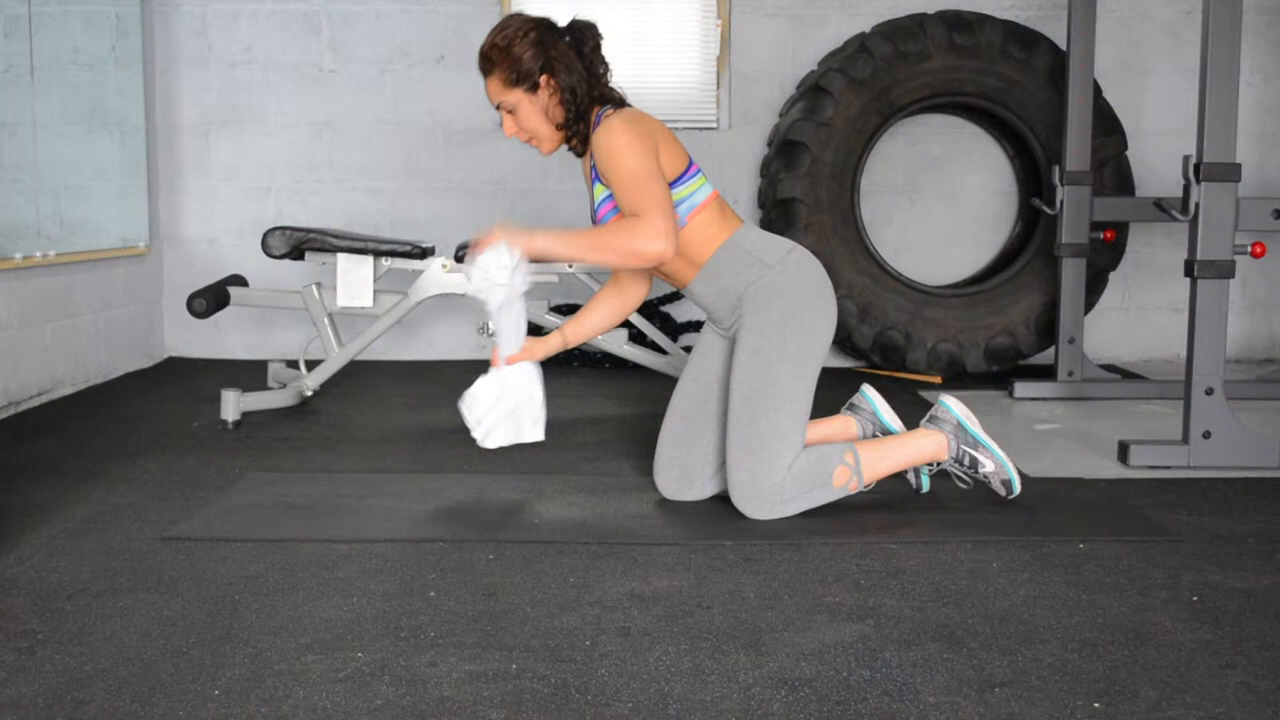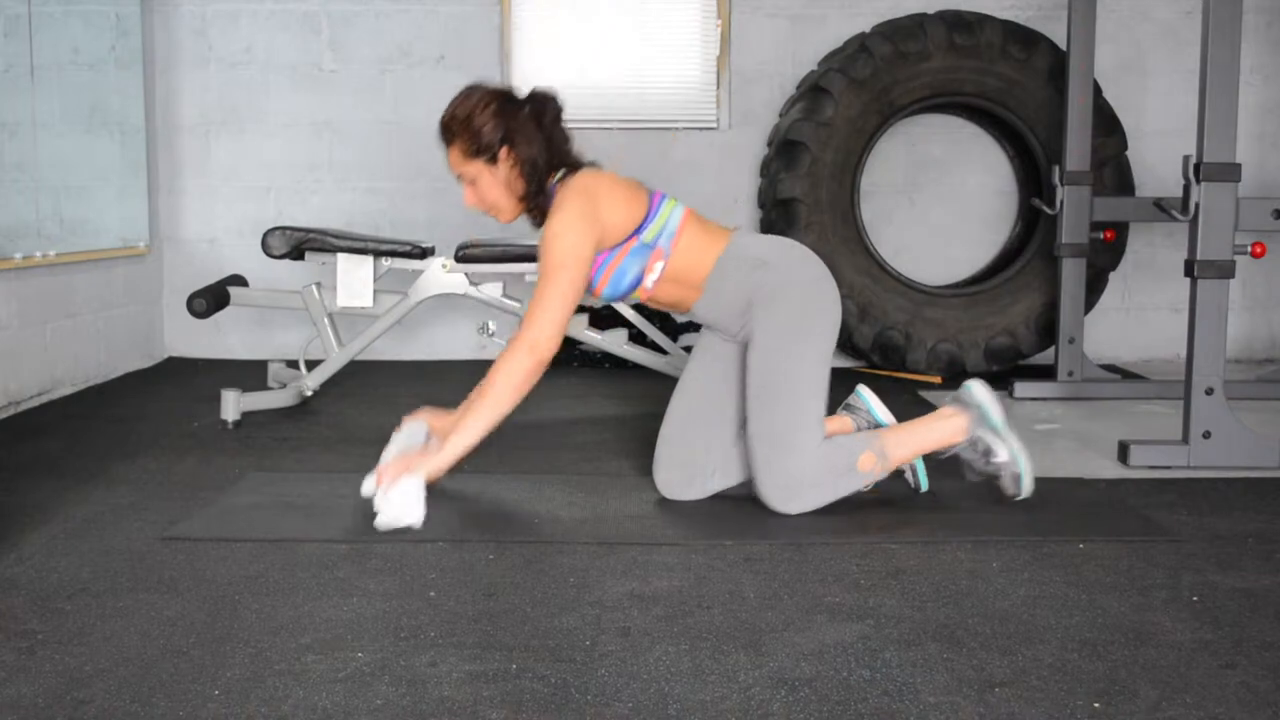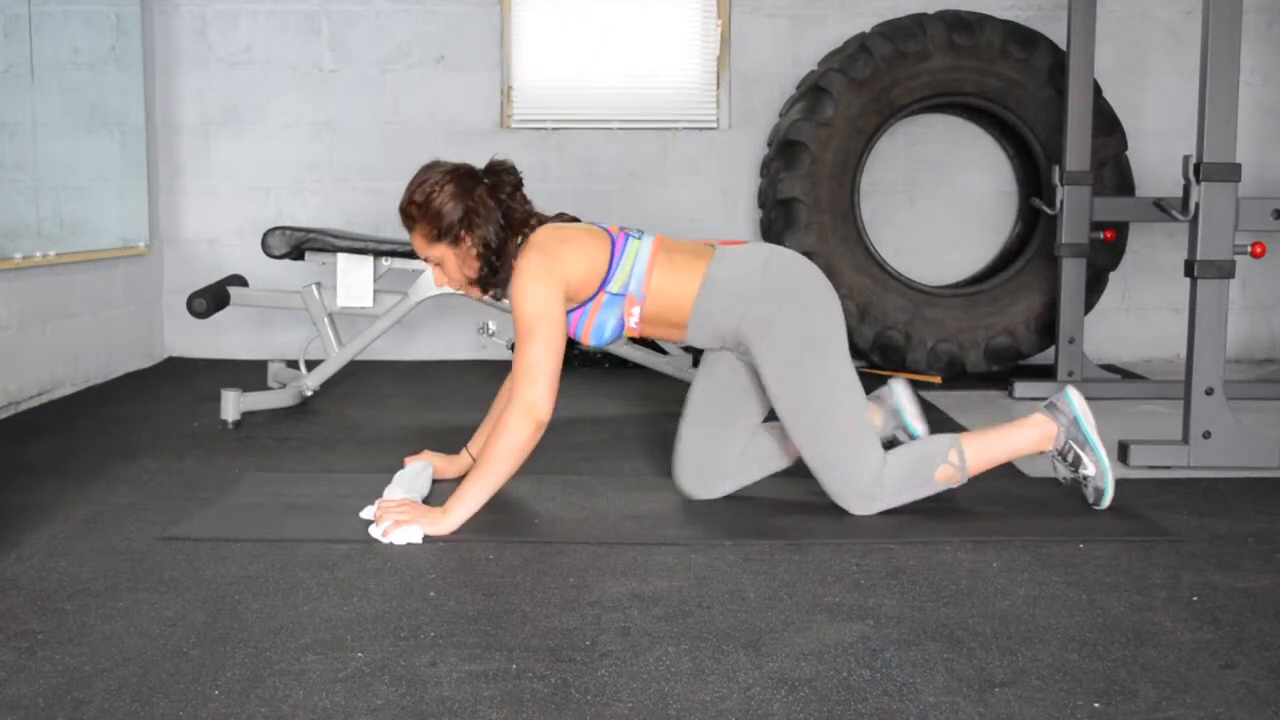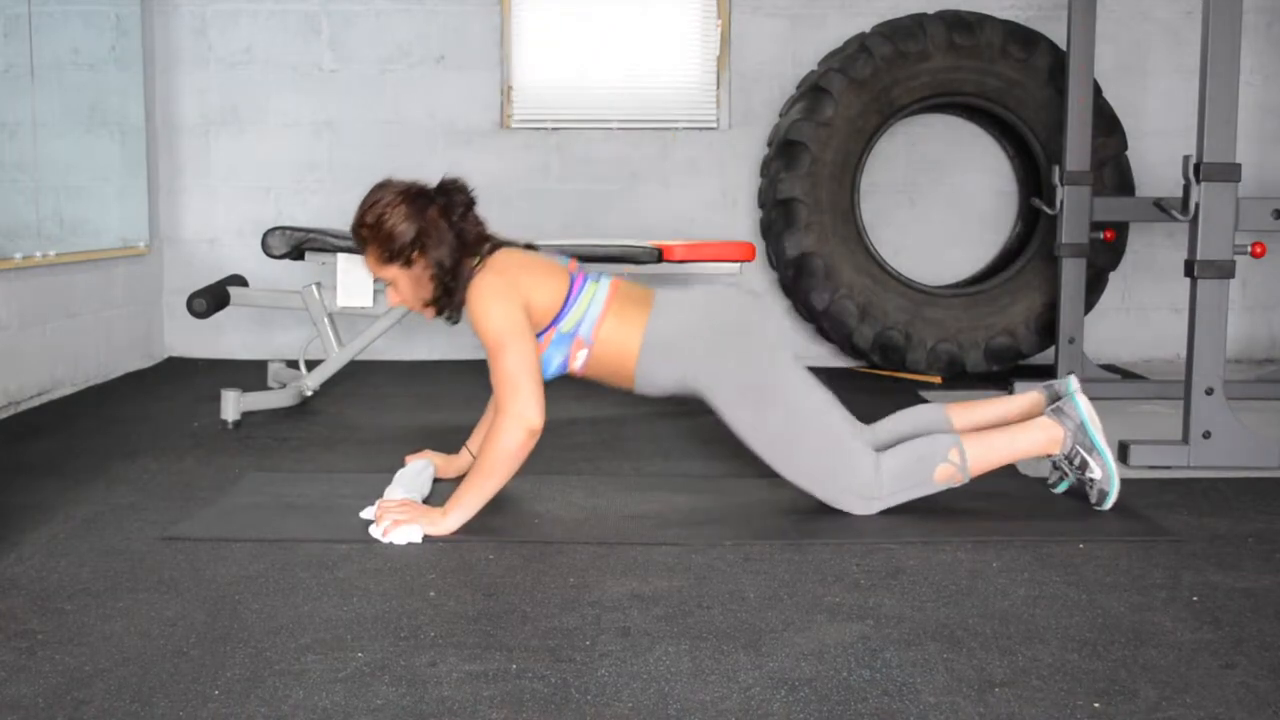
dt=0.4s
person 1, frame 1
left shoulder: (617, 134)
right shoulder: (597, 155)
left elbow: (658, 239)
right elbow: (631, 287)
left wrist: (534, 241)
right wrist: (544, 344)
left hip: (779, 292)
right hip: (740, 311)
left knee: (760, 496)
right knee: (679, 482)
left ankle: (940, 440)
right ankle: (855, 425)
person 1, frame 2
left shoulder: (577, 206)
right shoulder: (563, 205)
left elbow: (537, 347)
right elbow: (537, 331)
left wrist: (446, 451)
right wrist: (465, 414)
left hip: (785, 290)
right hip: (745, 309)
left knee: (788, 490)
right knee: (678, 479)
left ankle: (958, 425)
right ankle: (846, 424)
person 1, frame 3
left shoulder: (534, 267)
right shoulder: (538, 248)
left elbow: (533, 409)
right elbow: (528, 370)
left wrist: (451, 513)
right wrist: (466, 457)
left hip: (778, 301)
right hip: (760, 291)
left knee: (862, 490)
right knee: (698, 480)
left ankle: (1049, 427)
right ankle: (868, 412)
person 1, frame 4
left shoulder: (486, 288)
right shoulder: (494, 269)
left elbow: (523, 420)
right elbow: (523, 370)
left wrist: (450, 513)
right wrist: (464, 454)
left hip: (721, 342)
right hip: (714, 325)
left knee: (867, 488)
right knee: (858, 449)
left ankle: (1056, 433)
right ankle: (1042, 402)
